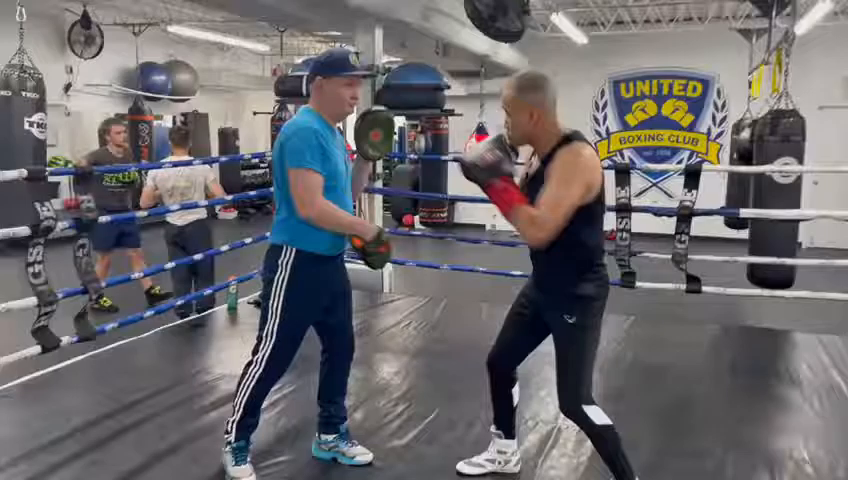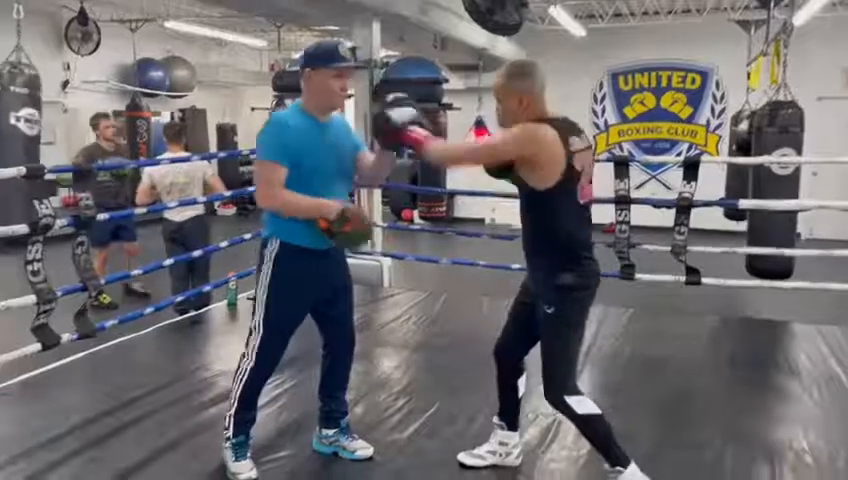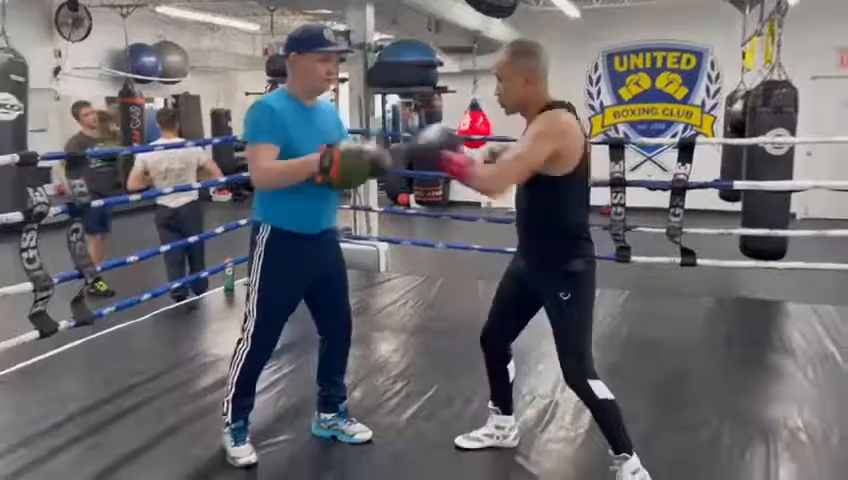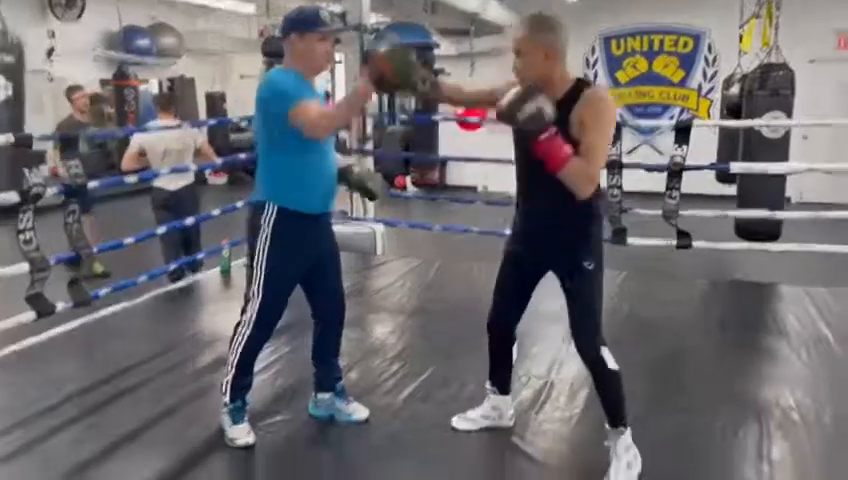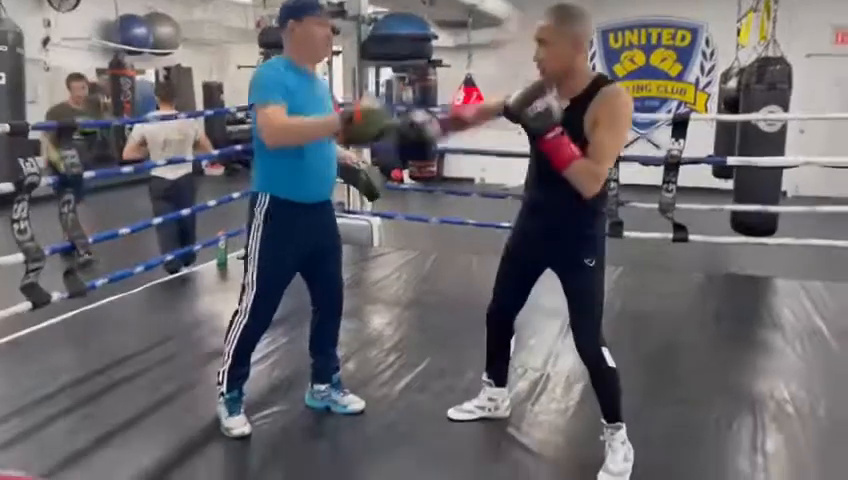
dt=0.2s
person 1, frame 1
left shoulder: (574, 158)
right shoulder: (549, 152)
left elbow: (536, 231)
right elbow: (532, 205)
left wrist: (495, 179)
right wrist: (504, 170)
left hip: (578, 295)
right hip: (544, 286)
left knee: (575, 402)
right knee: (500, 363)
person 1, frame 2
left shoulder: (534, 137)
right shoulder: (568, 132)
left elbow: (454, 155)
left wrist: (411, 132)
left hip: (568, 283)
right hip: (549, 275)
left knee: (559, 389)
right knee: (507, 353)
right ankle: (506, 441)
person 1, frame 3
left shoulder: (555, 125)
right shoulder: (542, 121)
left elbow: (492, 183)
left wrist: (445, 154)
left hip: (568, 268)
right hip: (530, 261)
left knee: (578, 374)
right knee: (493, 339)
right ankle: (502, 423)
person 1, frame 4
left shoulder: (595, 101)
right shoulder: (523, 92)
left elbow: (585, 184)
right elbow: (461, 96)
left wrist: (541, 132)
right wrist: (420, 80)
left hip: (577, 242)
right hip: (528, 234)
left knee: (589, 343)
right knee: (499, 322)
left ankle: (622, 440)
right ankle: (499, 404)
person 1, frame 5
left shoulder: (611, 100)
right shoulder: (541, 90)
left elbow: (590, 183)
right elbow: (488, 110)
left wrist: (548, 130)
right wrist: (439, 125)
left hip: (580, 239)
right hip: (532, 226)
left knee: (588, 340)
right knee: (499, 314)
left ankle: (616, 436)
right ankle: (494, 395)
person 2, frame 1
left shoulder: (332, 134)
right shoulder: (303, 132)
right elbow: (310, 206)
left wrist: (366, 157)
right wrist: (368, 231)
left hip: (330, 262)
right hip: (297, 262)
left knee: (341, 346)
right knee: (271, 356)
left ankle: (331, 433)
right ankle: (236, 444)
person 2, frame 2
left shoulder: (342, 128)
right shoulder: (283, 126)
left elbow: (371, 176)
right elbow: (267, 194)
left wrist: (386, 144)
right wrist: (329, 211)
left hip: (331, 256)
right hip: (289, 258)
left knee: (342, 342)
right knee: (264, 350)
left ankle: (332, 428)
right ankle: (236, 439)
person 2, frame 3
left shoulder: (329, 112)
right shoulder: (268, 109)
left elbow: (342, 162)
right elbow: (262, 175)
right wrist: (318, 162)
left hip: (323, 239)
right hip: (279, 242)
left knee: (338, 327)
right knee: (258, 337)
left ankle: (331, 412)
right ankle: (235, 424)
person 2, frame 4
left shoulder: (310, 87)
right shoulder: (278, 83)
right elbow: (316, 124)
left wrist: (343, 171)
right wrist: (368, 86)
left hip: (317, 219)
right hip: (279, 221)
left knee: (331, 308)
right knee: (259, 316)
left ankle: (327, 391)
right ankle: (233, 404)
person 2, frame 5
left shoulder: (316, 80)
right shoulder: (271, 76)
right elbow: (274, 132)
left wrist: (350, 157)
right wrist: (340, 122)
left hip: (320, 210)
right hip: (278, 212)
left knee: (330, 299)
right knee: (257, 306)
left ankle: (324, 383)
right ankle: (230, 394)
person 3, frame 1
left shoulder: (129, 156)
right shoulder: (99, 156)
left elbow: (135, 181)
right elbow: (81, 163)
left hip: (125, 213)
right hip: (103, 214)
left knee: (136, 253)
right knee: (105, 258)
left ankle: (151, 291)
right ankle: (97, 298)
person 3, frame 2
left shoulder: (122, 150)
right shoulder: (89, 152)
right elbow: (74, 165)
left hip: (121, 208)
right hip: (99, 211)
left knee: (133, 248)
right knee: (102, 254)
left ankle: (131, 284)
right ankle: (97, 295)
person 3, frame 3
left shoulder: (105, 137)
right shoulder: (76, 142)
left hip: (108, 195)
right hip: (90, 197)
left knee: (103, 238)
right knee: (94, 240)
right ankle: (93, 283)
person 3, frame 4
left shoulder: (94, 121)
right shoulder: (66, 125)
left elbow: (103, 149)
right elbow: (55, 153)
right wrist: (63, 173)
left knee: (84, 219)
right knee: (86, 219)
left ankle: (76, 257)
right ankle: (92, 264)
person 3, frame 5
left shoulder: (93, 109)
right shoulder: (57, 111)
left elbow: (99, 137)
right elbow: (46, 138)
right wrist: (56, 158)
left hip: (85, 165)
right hip: (65, 166)
left knee: (75, 207)
right knee: (75, 208)
right ankle: (76, 251)
person 4, frame 1
left shoulder: (158, 169)
right shoulder: (201, 166)
left elbow: (144, 203)
right elbow: (220, 196)
left hip: (173, 228)
right hip: (198, 226)
left knee: (180, 275)
right knee: (204, 272)
left ankle: (184, 317)
right ankle: (204, 315)
person 4, frame 2
left shoulder: (154, 166)
right shoulder: (198, 162)
left elbow: (140, 200)
right elbow: (220, 191)
left wrist: (161, 193)
left hip: (171, 225)
right hip: (196, 222)
left knee: (178, 271)
right knee: (200, 268)
left ankle: (184, 313)
right ankle: (201, 311)
person 4, frame 3
left shoulder: (147, 152)
right shoulder: (193, 148)
left elbow: (132, 184)
right elbow: (217, 174)
left wrist: (153, 179)
left hip: (165, 211)
right hip: (190, 208)
left knee: (173, 256)
right knee: (196, 252)
left ankle: (180, 299)
right ankle: (200, 295)
person 4, frame 4
left shoulder: (145, 132)
right shoulder: (189, 129)
left elbow: (127, 165)
right elbow: (211, 157)
left wrist: (149, 160)
left hip: (162, 192)
right hip: (187, 189)
left knee: (170, 238)
right knee: (191, 233)
left ankle: (177, 280)
right ankle: (195, 273)
person 4, frame 5
left shoulder: (146, 122)
right shoulder: (190, 121)
left elbow: (128, 154)
right elbow: (208, 150)
left wrist: (150, 150)
left hip: (160, 182)
right hip: (185, 179)
left knee: (167, 228)
right knee: (187, 224)
left ankle: (173, 271)
right ankle: (187, 265)
